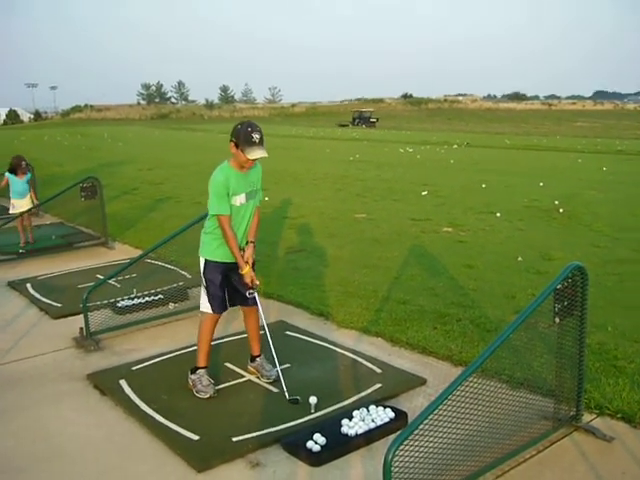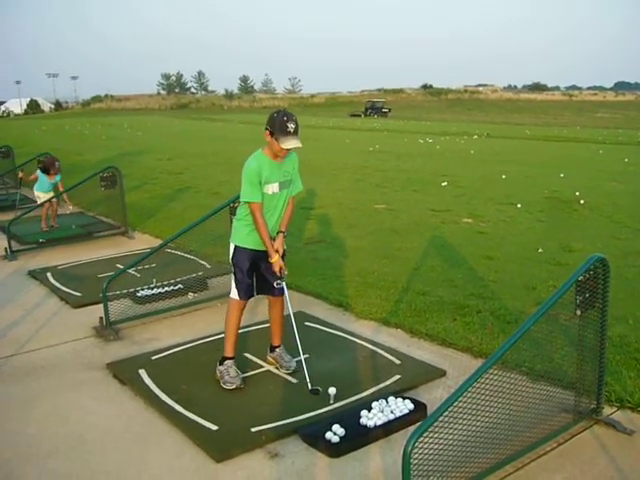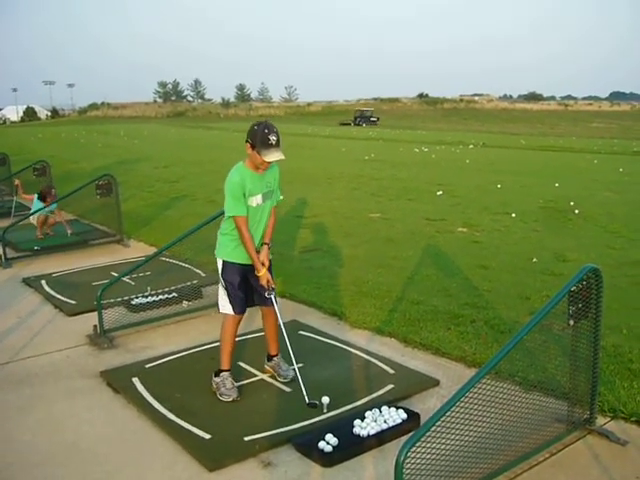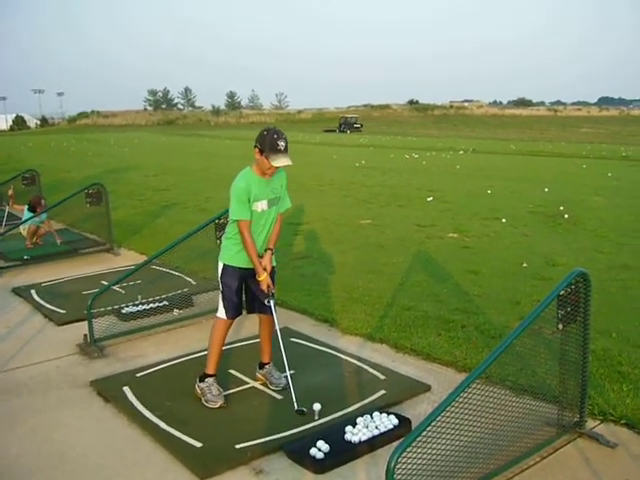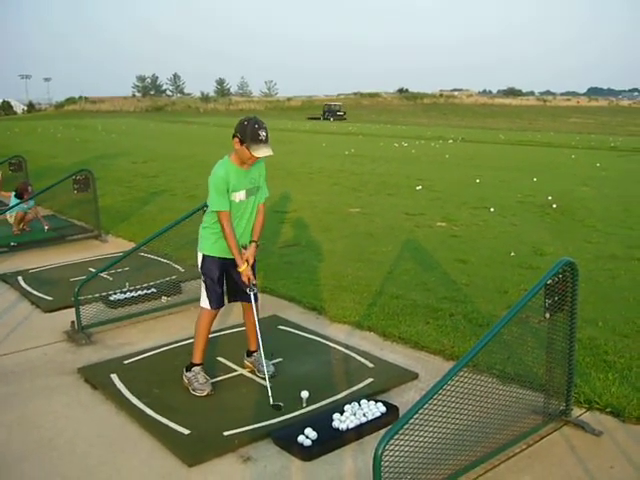
dt=0.5s
person 1, frame 1
left shoulder: (256, 170)
right shoulder: (220, 178)
right elbow: (225, 226)
left wrist: (250, 247)
right wrist: (242, 265)
left hip: (243, 251)
right hip: (217, 254)
left knee: (251, 305)
right knee: (213, 311)
left ankle: (256, 359)
right ankle: (199, 371)
person 1, frame 2
left shoulder: (292, 159)
right shoulder: (254, 166)
right elbow: (257, 214)
left wrist: (281, 236)
right wrist: (272, 253)
left hip: (274, 240)
right hip: (247, 241)
left knee: (277, 294)
right knee: (240, 298)
left ankle: (276, 349)
right ankle: (226, 361)
person 1, frame 3
left shoulder: (273, 170)
right shoulder: (236, 179)
right elbow: (242, 228)
left wrist: (266, 248)
right wrist: (259, 268)
left hip: (260, 252)
right hip: (234, 256)
left knee: (269, 306)
right knee: (234, 313)
left ankle: (273, 359)
right ankle: (223, 374)
person 1, frame 4
left shoulder: (280, 177)
right shoulder: (243, 184)
right elbow: (245, 232)
left wrist: (269, 253)
right wrist: (259, 271)
left hip: (263, 258)
right hip: (235, 260)
left knee: (267, 313)
right knee: (226, 316)
left ankle: (265, 366)
right ankle: (207, 378)
person 1, frame 5
left shoulder: (259, 167)
right shoulder: (221, 173)
left elbow: (260, 206)
right elbow: (224, 222)
left wrist: (253, 245)
right wrist: (238, 261)
left hip: (244, 248)
right hip: (214, 250)
left knee: (250, 300)
right knee: (211, 307)
left ankle: (253, 354)
right ankle: (194, 368)
